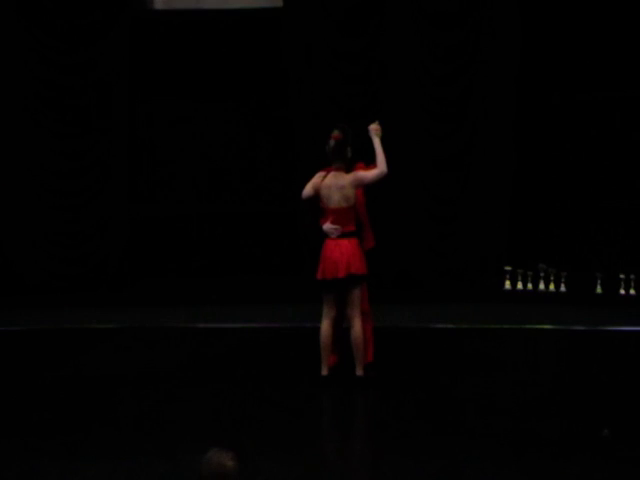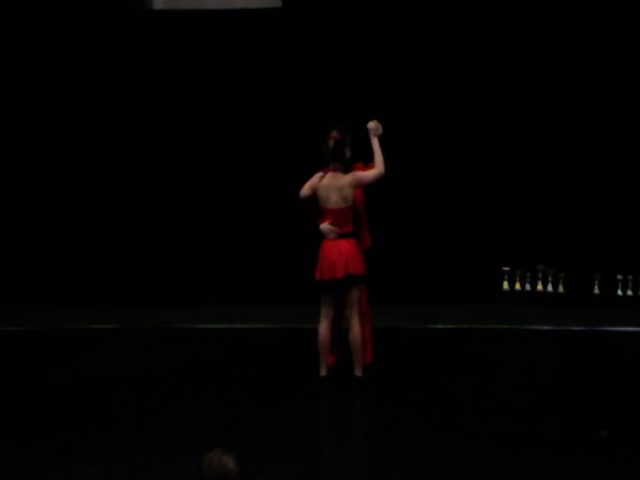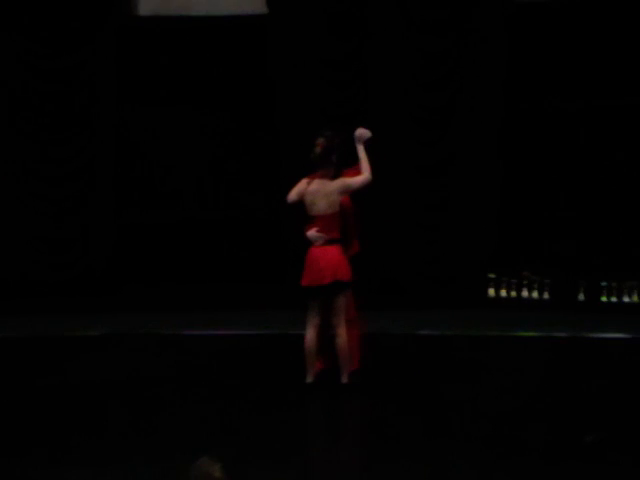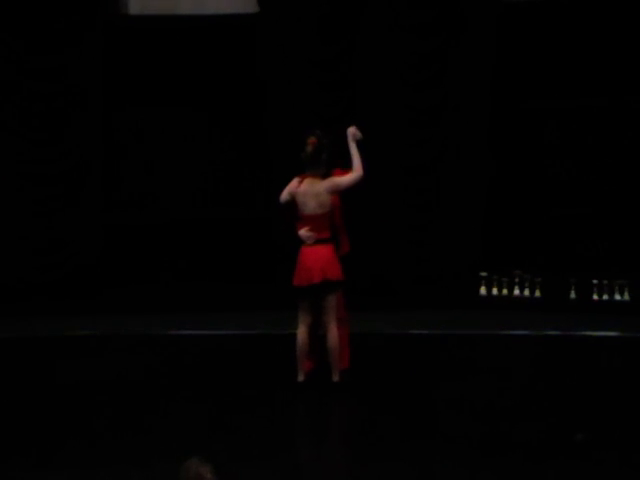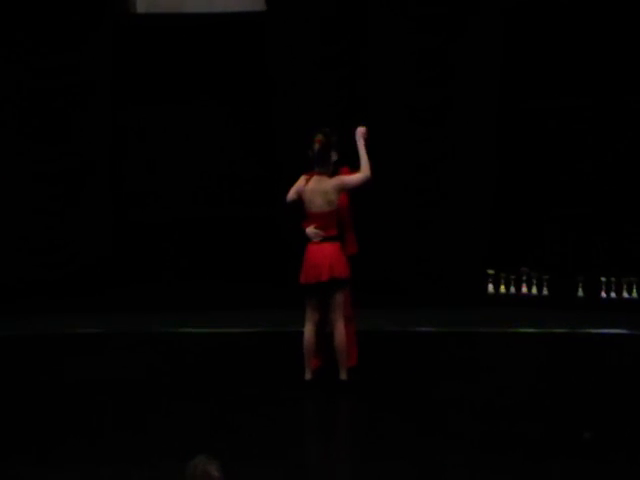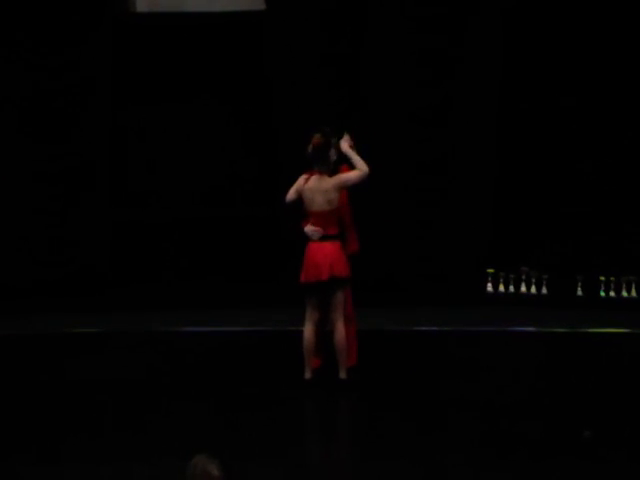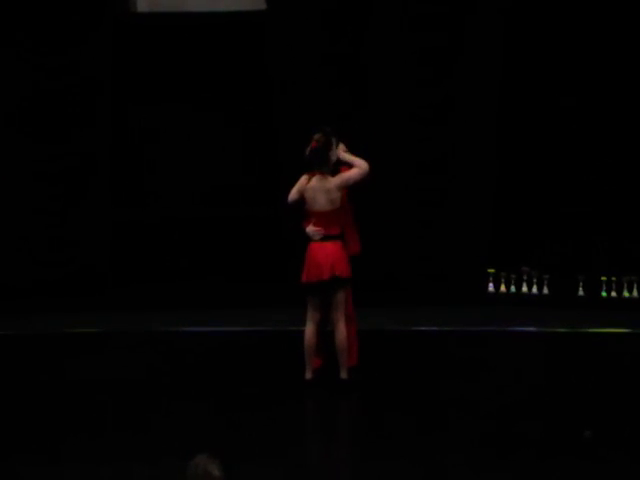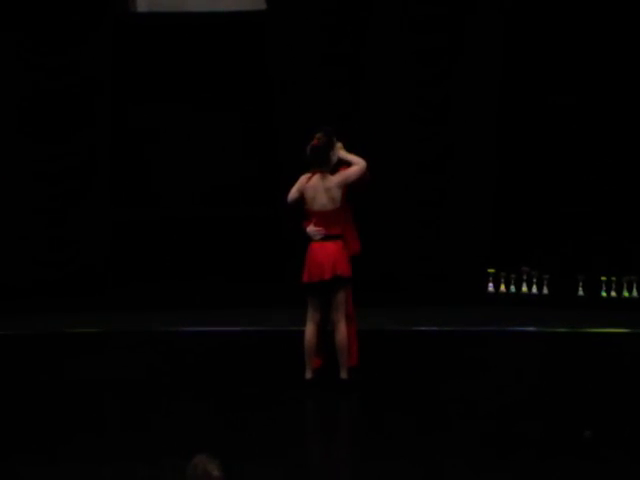
dt=0.3s
person 1, frame 1
left shoulder: (320, 178)
right shoulder: (352, 179)
left elbow: (303, 198)
right elbow: (383, 169)
right wrist: (375, 138)
left hip: (329, 250)
right hip: (351, 250)
left knee: (328, 315)
right knee: (355, 316)
left ankle: (325, 370)
right ankle: (359, 371)
person 1, frame 2
left shoulder: (318, 179)
right shoulder: (351, 179)
left elbow: (301, 198)
right elbow: (381, 170)
right wrist: (374, 138)
left hip: (327, 251)
right hip: (349, 250)
left knee: (326, 316)
right knee: (353, 317)
left ankle: (323, 371)
right ankle: (358, 372)
person 1, frame 3
left shoulder: (304, 185)
right shoulder: (338, 186)
left elbow: (288, 204)
right elbow: (367, 176)
right wrist: (359, 145)
left hip: (314, 257)
right hip: (336, 256)
left knee: (313, 322)
right knee: (340, 323)
left ankle: (310, 377)
right ankle: (344, 378)
person 1, frame 4
left shoulder: (296, 184)
right shoulder: (328, 185)
left elbow: (281, 204)
right elbow: (359, 173)
right wrist: (351, 142)
left hip: (305, 257)
right hip: (326, 255)
left knee: (304, 322)
right knee: (330, 322)
left ankle: (301, 375)
right ankle: (335, 376)
person 1, frame 5
left shoulder: (303, 182)
right shoulder: (336, 184)
left elbow: (288, 203)
right elbow: (366, 174)
right wrist: (360, 142)
left hip: (312, 254)
right hip: (333, 253)
left knee: (311, 319)
right knee: (338, 320)
left ankle: (308, 373)
right ankle: (342, 374)
person 1, frame 6
left shoulder: (303, 181)
right shoulder: (336, 182)
left elbow: (287, 204)
right elbow: (364, 171)
right wrist: (347, 149)
left hip: (312, 253)
right hip: (334, 252)
left knee: (311, 318)
right knee: (338, 319)
left ankle: (308, 372)
right ankle: (342, 373)
person 1, frame 7
left shoulder: (305, 181)
right shoulder: (337, 182)
left elbow: (289, 204)
right elbow: (365, 167)
right wrist: (344, 155)
left hip: (314, 253)
right hip: (336, 252)
left knee: (312, 318)
right knee: (339, 319)
left ankle: (309, 372)
right ankle: (343, 373)
person 1, frame 8
left shoulder: (305, 180)
right shoulder: (338, 180)
left elbow: (288, 204)
right elbow: (362, 164)
right wrist: (342, 153)
left hip: (315, 252)
right hip: (337, 252)
left knee: (312, 318)
right knee: (339, 318)
left ankle: (309, 372)
right ankle: (343, 373)
person 2, frame 1
left shoulder: (359, 170)
right wrist: (323, 224)
left hip: (357, 244)
left knee: (360, 301)
left ankle: (365, 357)
right ankle: (333, 353)
person 2, frame 2
left shoulder: (357, 170)
left elbow: (377, 170)
right wrist: (320, 225)
left hip: (355, 244)
left knee: (360, 302)
left ankle: (365, 358)
right ankle: (332, 355)
person 2, frame 3
left shoulder: (345, 177)
right wrist: (307, 232)
left hip: (344, 251)
left knee: (347, 309)
left ankle: (351, 363)
right ankle: (321, 360)
person 2, frame 4
left shoulder: (335, 177)
right wrist: (298, 231)
left hip: (333, 250)
left knee: (337, 307)
left ankle: (341, 362)
right ankle: (310, 359)
person 2, frame 5
left shoulder: (344, 174)
right wrist: (306, 228)
left hip: (341, 248)
left knee: (344, 305)
left ankle: (348, 359)
right ankle: (317, 357)
person 2, frame 6
left shoulder: (343, 172)
right wrist: (306, 227)
left hip: (341, 246)
left knee: (344, 304)
left ankle: (348, 359)
right ankle: (317, 356)
person 2, frame 7
left shoulder: (343, 172)
right wrist: (306, 227)
left hip: (342, 246)
left knee: (345, 304)
left ankle: (349, 359)
right ankle: (317, 357)
person 2, frame 8
left shoulder: (343, 172)
left elbow: (364, 179)
left wrist: (344, 156)
right wrist: (307, 227)
left hip: (342, 246)
left knee: (344, 305)
left ankle: (350, 360)
right ankle: (317, 358)
